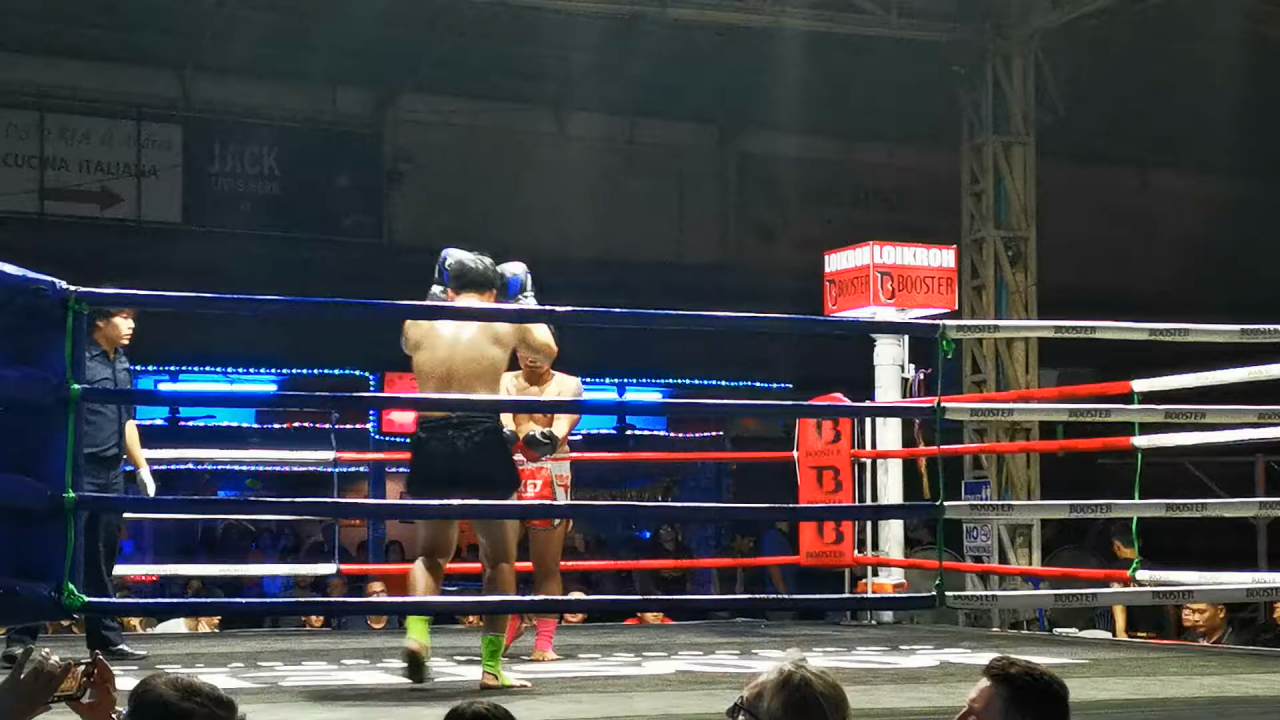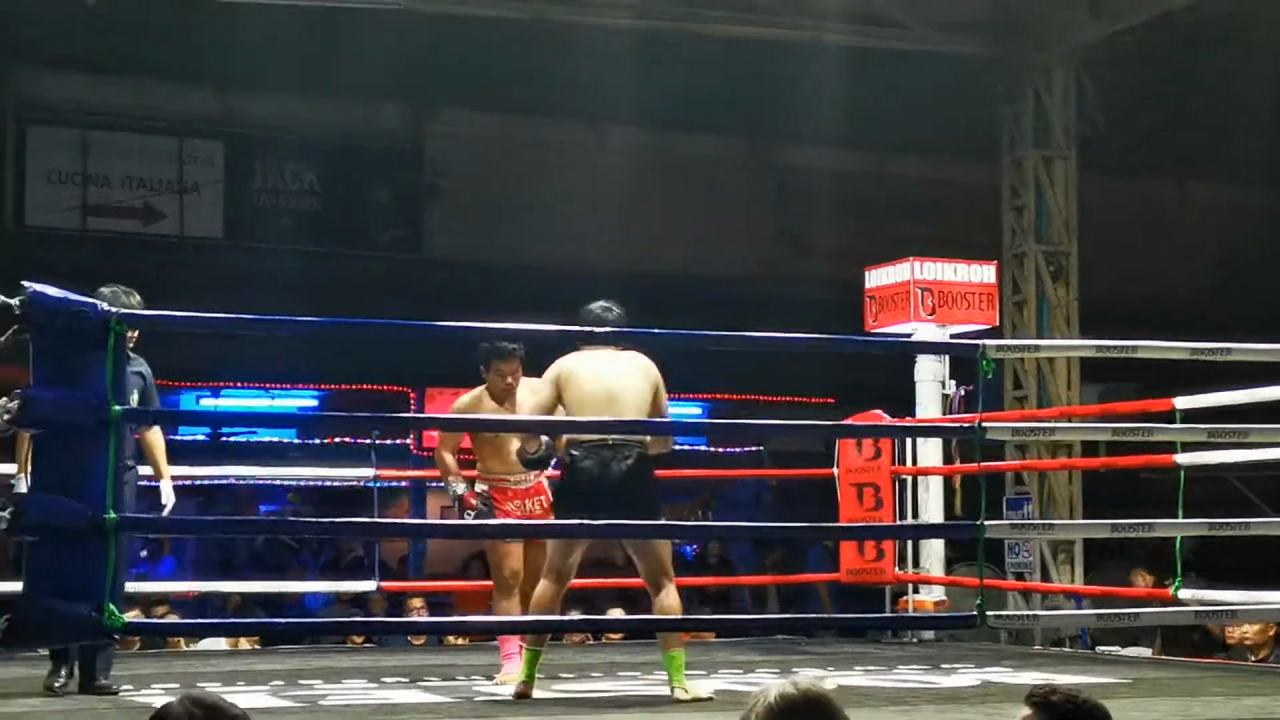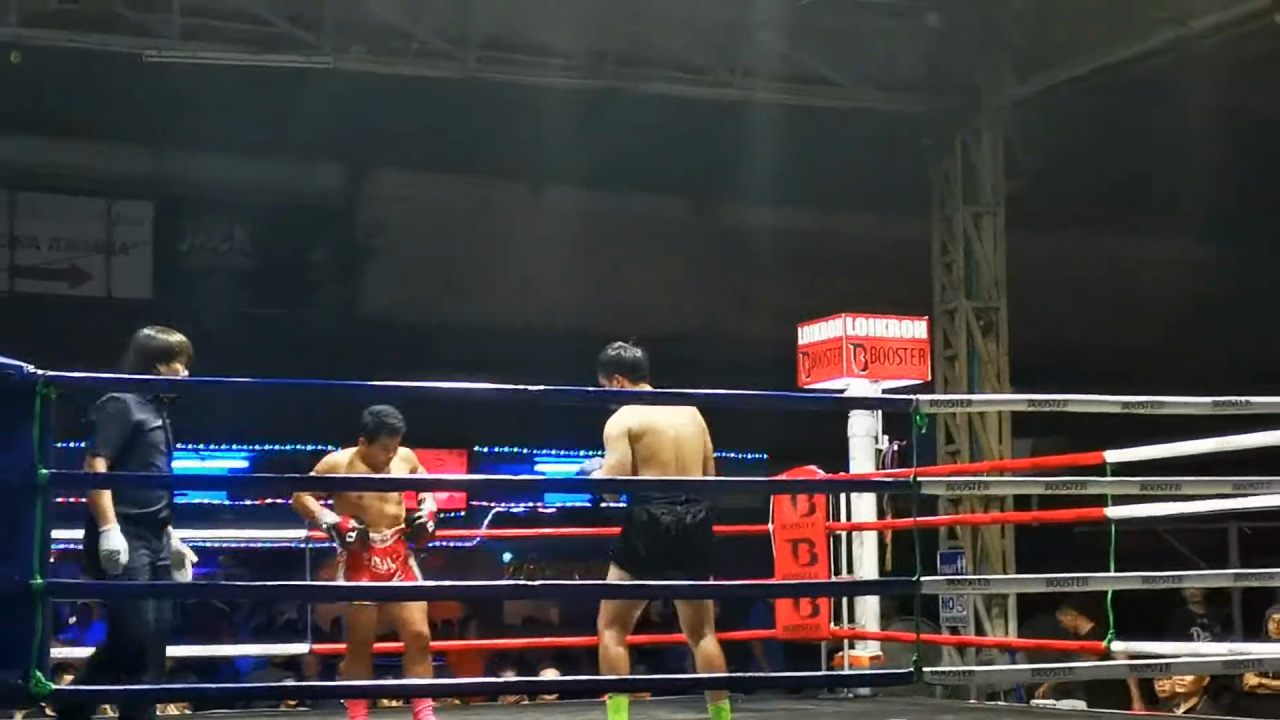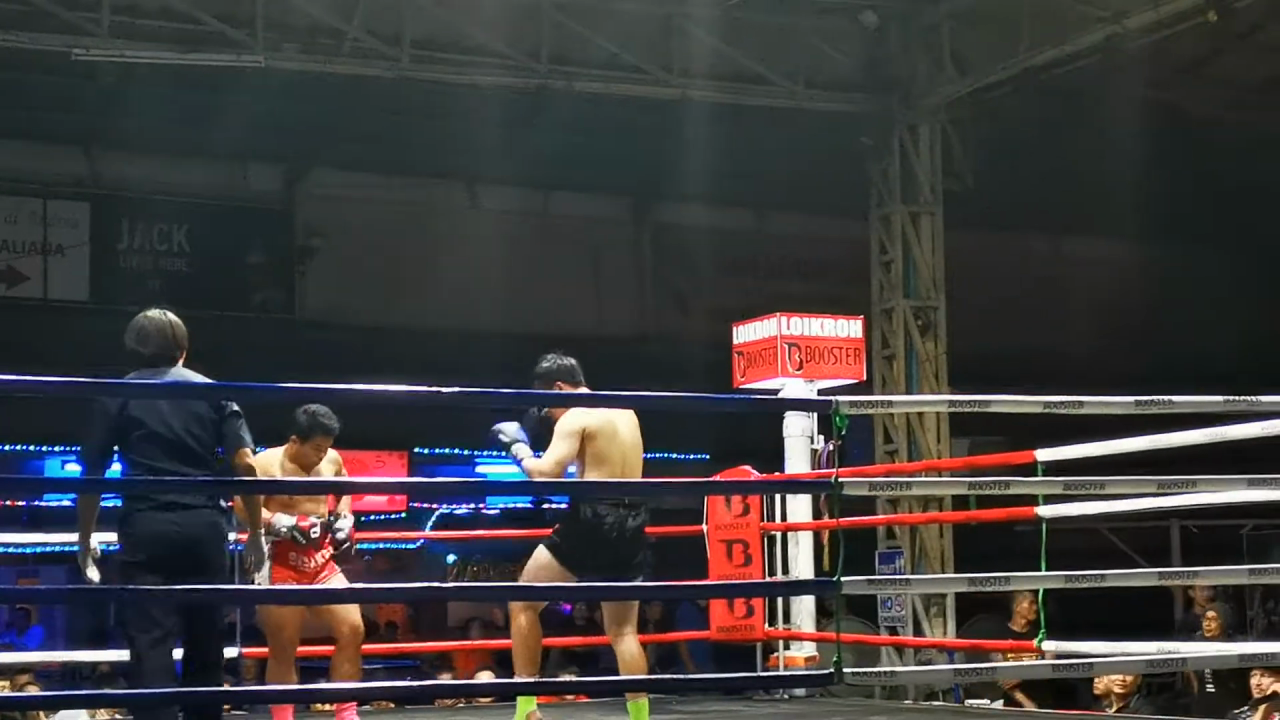
dt=1s
person 1, frame 1
left shoulder: (419, 322)
right shoulder: (506, 321)
right elbow: (548, 351)
left wrist: (434, 294)
right wrist: (527, 300)
left hip: (431, 447)
right hip: (484, 444)
left knee: (431, 555)
right knee: (500, 561)
left ankle: (417, 634)
right ankle: (492, 667)
person 1, frame 2
left shoulder: (566, 365)
right shoulder: (645, 365)
left elbow: (528, 439)
right elbow: (664, 437)
left wrist: (535, 452)
left hip: (581, 475)
right hip: (632, 474)
left knee: (554, 577)
right knee: (662, 581)
left ankle: (527, 675)
right ankle: (678, 681)
person 1, frame 3
left shoulder: (622, 420)
right shoulder: (690, 410)
left wrist: (595, 475)
left hip: (649, 524)
right hip: (695, 522)
left knee: (611, 625)
right knee: (701, 633)
person 1, frame 4
left shoulder: (574, 419)
right shoulder: (623, 411)
left elbow: (546, 475)
left wrist: (518, 447)
right wrist: (552, 426)
left hip: (590, 523)
right hip: (630, 526)
left knee: (523, 605)
right knee: (623, 632)
person 2, frame 1
left shoulder: (122, 365)
left wrist: (141, 467)
left hip: (111, 473)
right hip: (76, 470)
left knee: (102, 558)
left ankle: (106, 639)
person 2, frame 2
left shoulder: (138, 369)
left elbow: (149, 427)
left wrist: (165, 477)
right wrist: (24, 476)
left hip: (119, 484)
left knee: (111, 578)
left ankle: (96, 670)
right ankle: (61, 663)
person 2, frame 3
left shoulder: (154, 408)
right shoulder: (121, 403)
right elbow: (95, 466)
left wrist: (169, 537)
right wrist: (109, 528)
left hip: (146, 537)
right hip: (121, 537)
left knee: (152, 637)
right knee: (133, 634)
person 2, frame 4
left shoulder: (115, 398)
left elbow: (92, 475)
right elbow: (245, 464)
left wrist: (85, 542)
right wrist: (255, 531)
left hip: (146, 529)
right hip: (204, 526)
left knee: (151, 645)
right knee: (205, 644)
person 3, frame 1
left shoulder: (568, 384)
right shoulder: (505, 382)
left elbow: (565, 421)
right elbow: (502, 416)
left wrist: (551, 437)
left hip: (550, 476)
left knee: (546, 566)
left ankle: (544, 643)
right ankle: (510, 623)
person 3, frame 2
left shoulder: (537, 390)
right shoulder: (469, 404)
right elbow: (444, 452)
right wrist: (462, 492)
left hip: (537, 493)
right hip: (495, 496)
left knee: (533, 581)
right knee: (508, 579)
left ankle: (519, 649)
right ankle: (510, 657)
person 3, frame 3
left shoulder: (405, 458)
right shoulder: (337, 463)
right elbow: (300, 497)
left wrist: (428, 508)
right wrist: (332, 522)
left hip: (399, 557)
right hip: (359, 560)
left knee: (419, 635)
right knee: (360, 645)
person 3, frame 4
left shoulder: (331, 461)
right shoulder: (266, 463)
left elbow: (342, 492)
right elbow: (241, 506)
left wrist: (346, 520)
right wrist: (281, 523)
left hip: (322, 559)
right hip: (280, 562)
left knee: (353, 631)
right knee: (283, 649)
